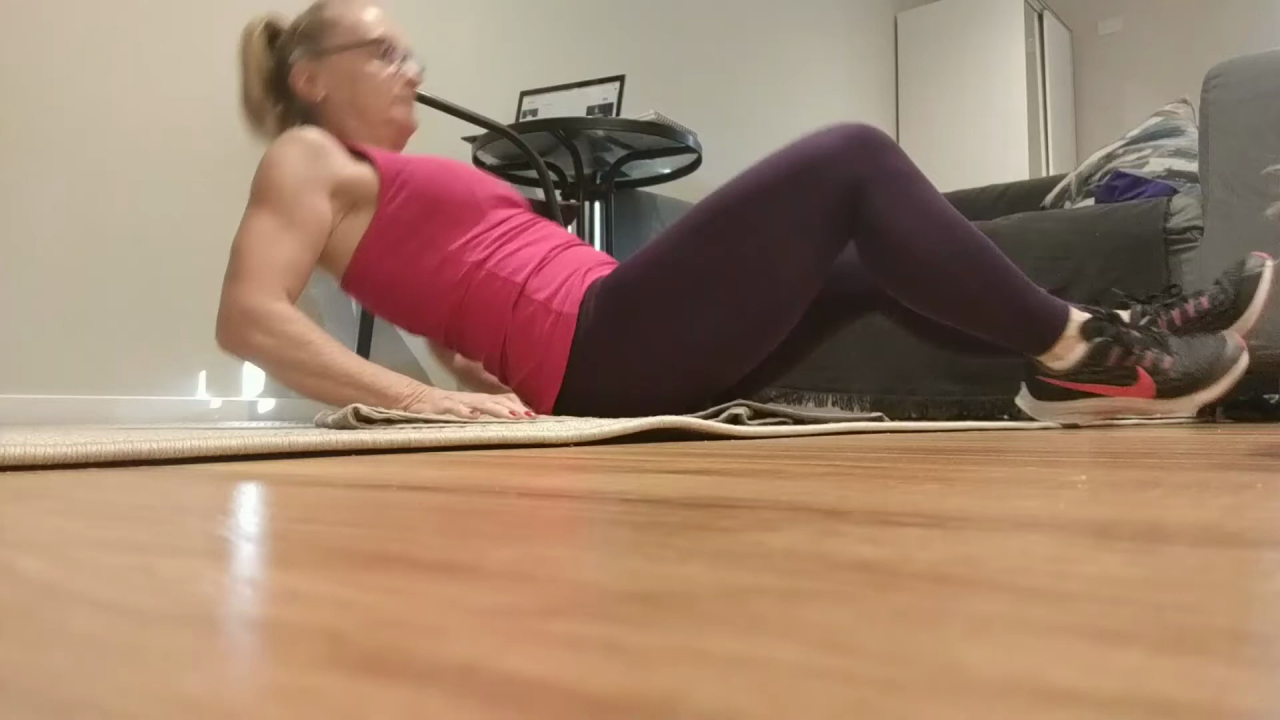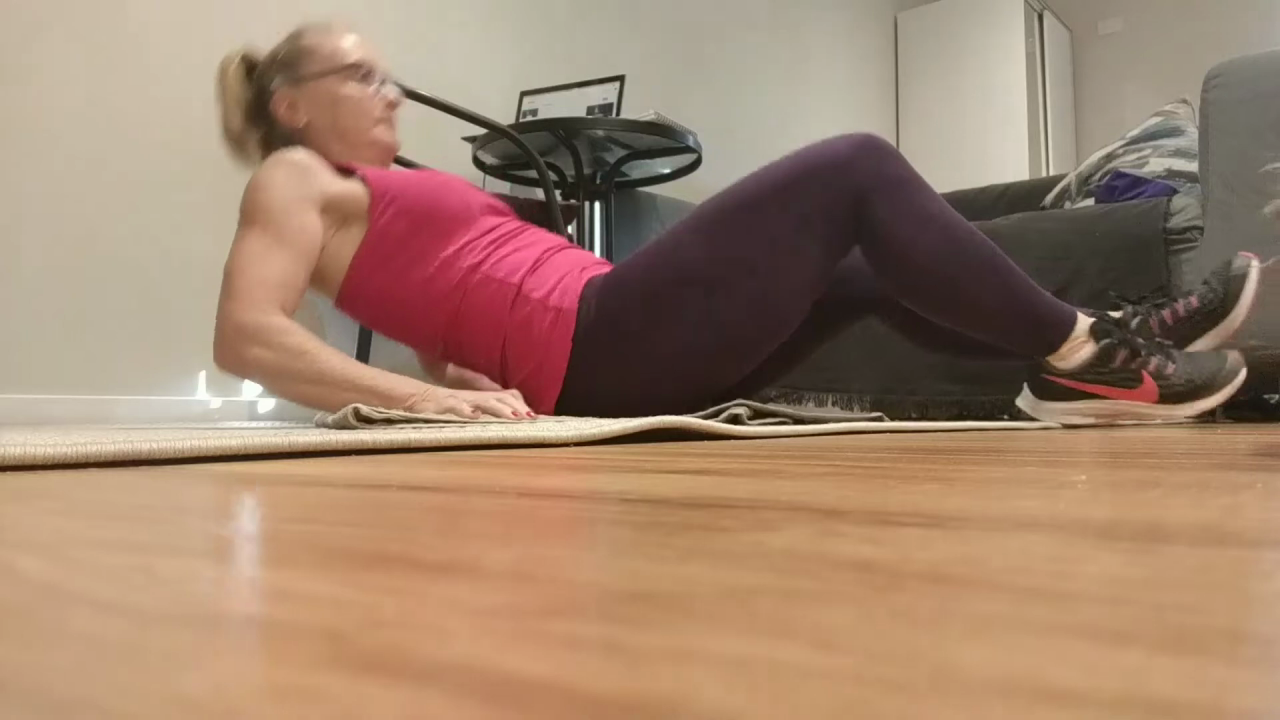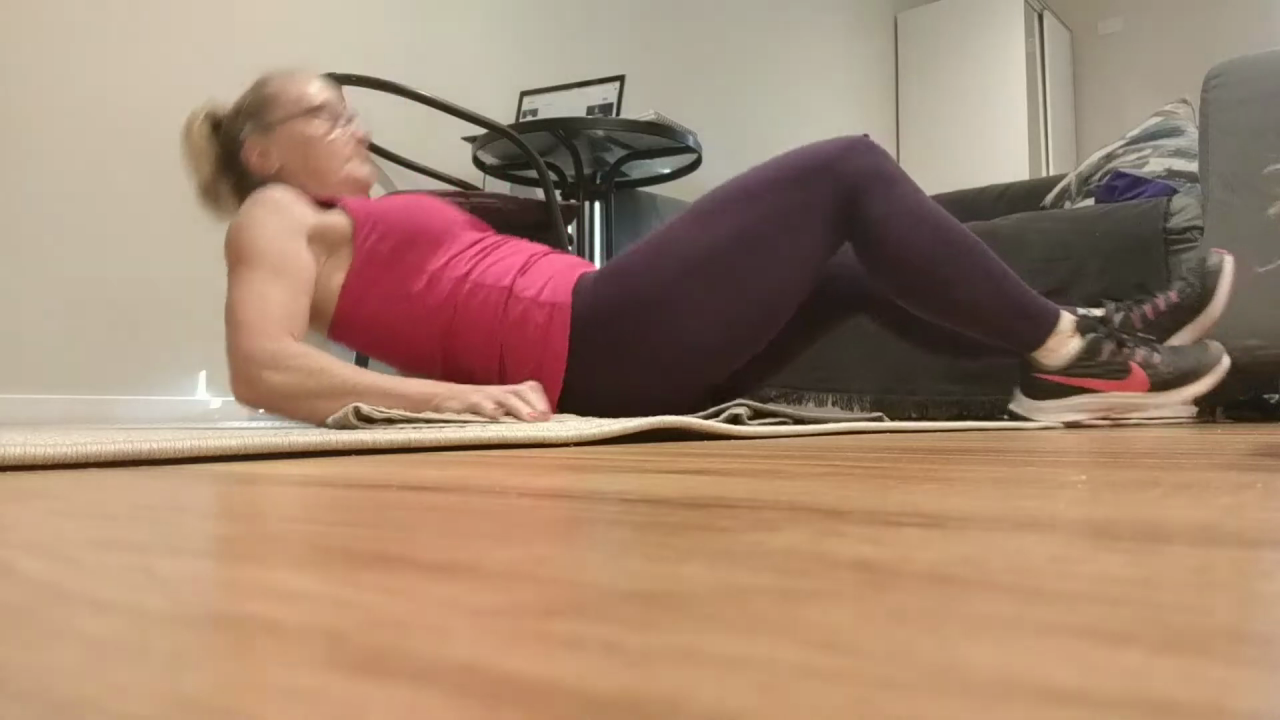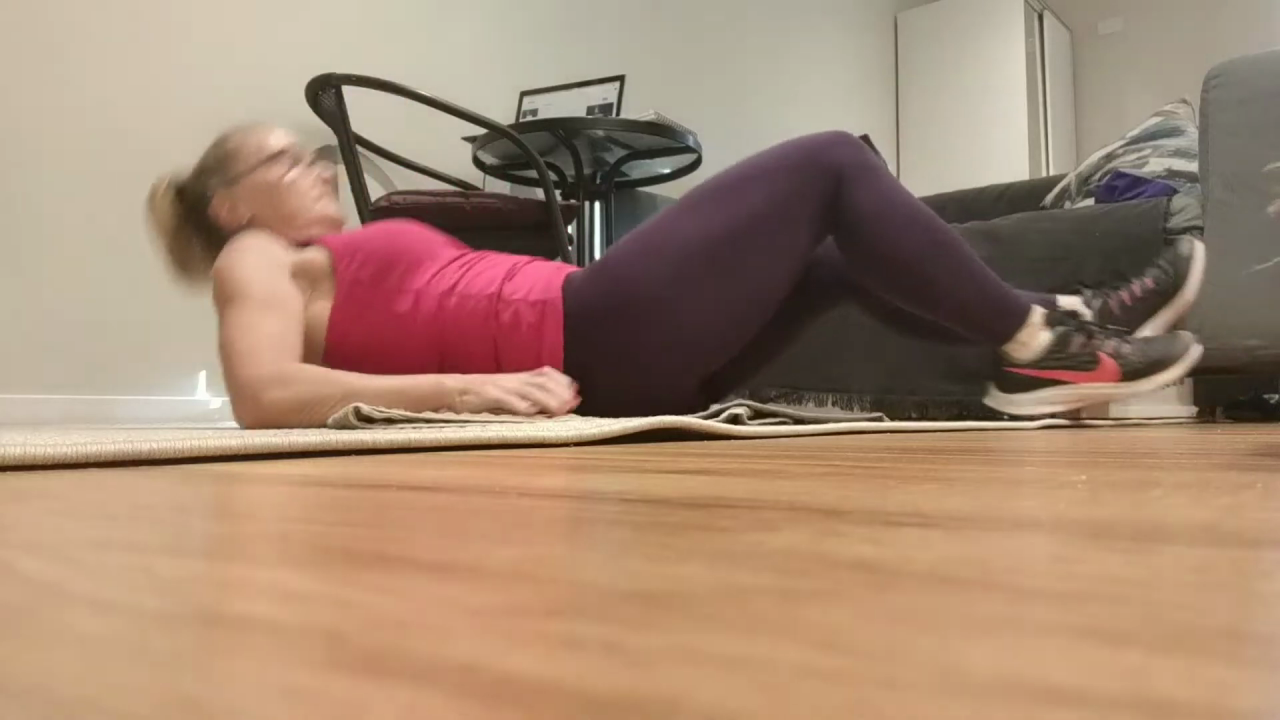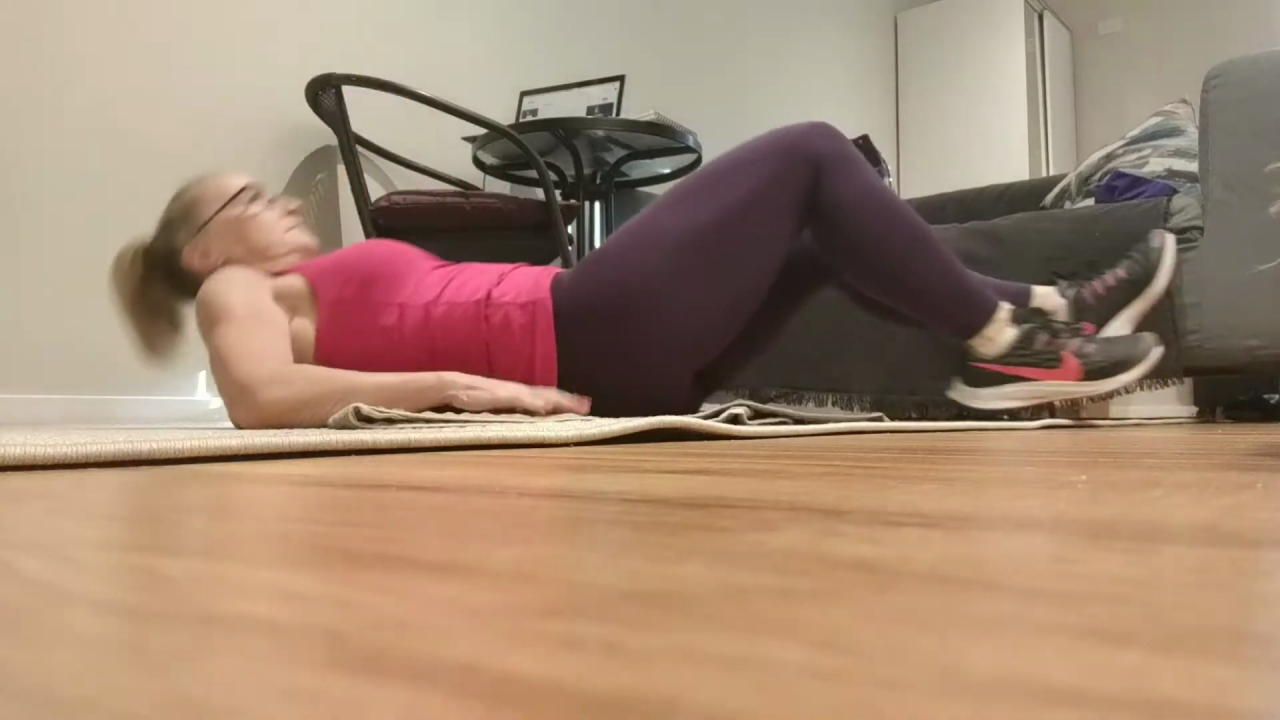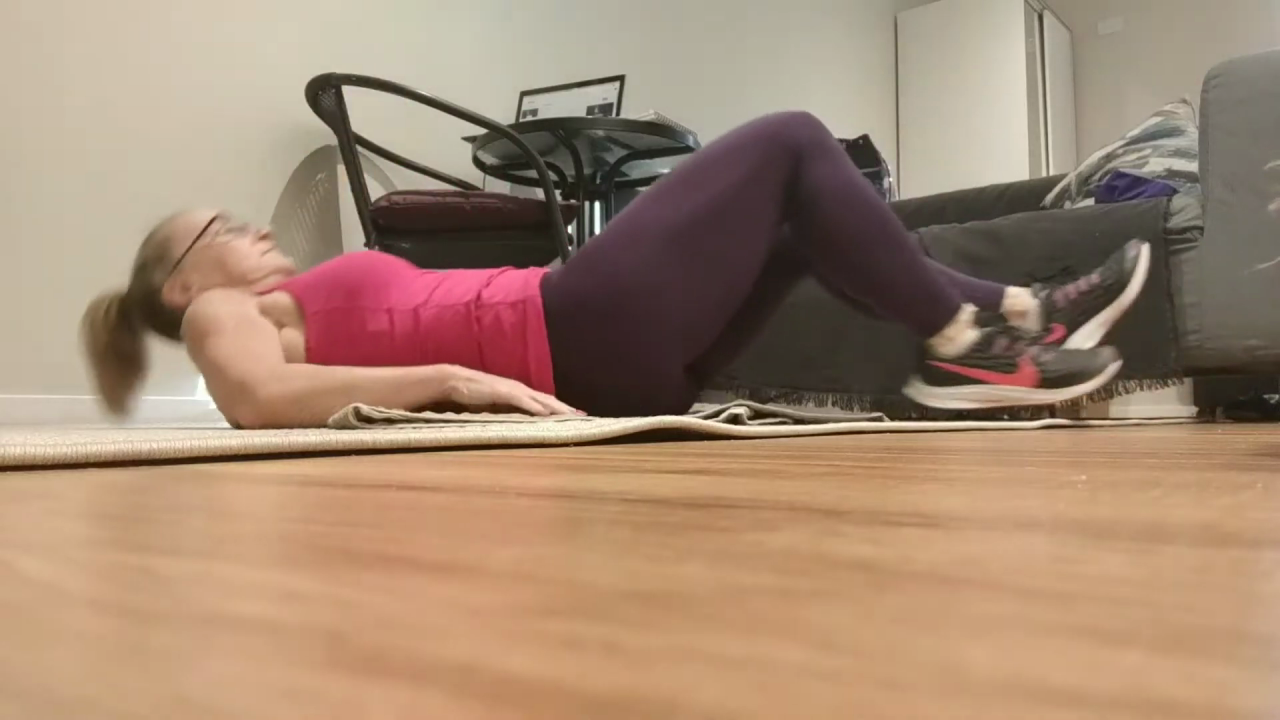
dt=0.1s
person 1, frame 1
left shoulder: (401, 175)
right shoulder: (310, 162)
left elbow: (468, 322)
right elbow: (250, 320)
right wrist: (415, 398)
left hip: (610, 348)
right hip: (598, 361)
left knee: (876, 260)
right knee: (852, 160)
left ankle: (1108, 337)
right ankle: (1077, 361)
person 1, frame 2
left shoulder: (387, 193)
right shoulder: (296, 181)
left elbow: (453, 329)
right elbow: (245, 339)
right wrist: (418, 401)
left hip: (610, 349)
right hip: (597, 358)
left knee: (874, 264)
right knee: (856, 169)
left ankle: (1103, 341)
right ankle: (1081, 364)
person 1, frame 3
left shoulder: (368, 232)
right shoulder: (278, 221)
left elbow: (458, 329)
right elbow: (263, 369)
right wrist: (449, 398)
left hip: (615, 348)
right hip: (598, 346)
left knee: (862, 262)
right knee: (848, 168)
left ankle: (1077, 338)
right ankle: (1070, 363)
person 1, frame 4
left shoulder: (344, 263)
right shoulder: (256, 260)
left elbow: (415, 357)
right elbow: (263, 395)
right wrist: (469, 387)
left hip: (597, 357)
right hip: (587, 344)
left knee: (838, 255)
right knee: (833, 162)
left ankle: (1062, 322)
right ankle: (1042, 352)
person 1, frame 5
left shoulder: (322, 292)
right shoulder: (245, 303)
right elbow: (263, 402)
right wrist: (460, 385)
left hip: (599, 350)
right hip: (588, 343)
left knee: (822, 235)
right knee: (812, 152)
left ankle: (1039, 315)
right ankle: (1005, 349)
person 1, frame 6
left shoulder: (307, 312)
right shoulder: (225, 317)
right elbow: (258, 402)
right wrist: (456, 379)
left hip: (598, 357)
right hip: (580, 339)
left knee: (800, 225)
right knee: (792, 141)
left ankle: (1009, 316)
right ankle: (967, 350)
